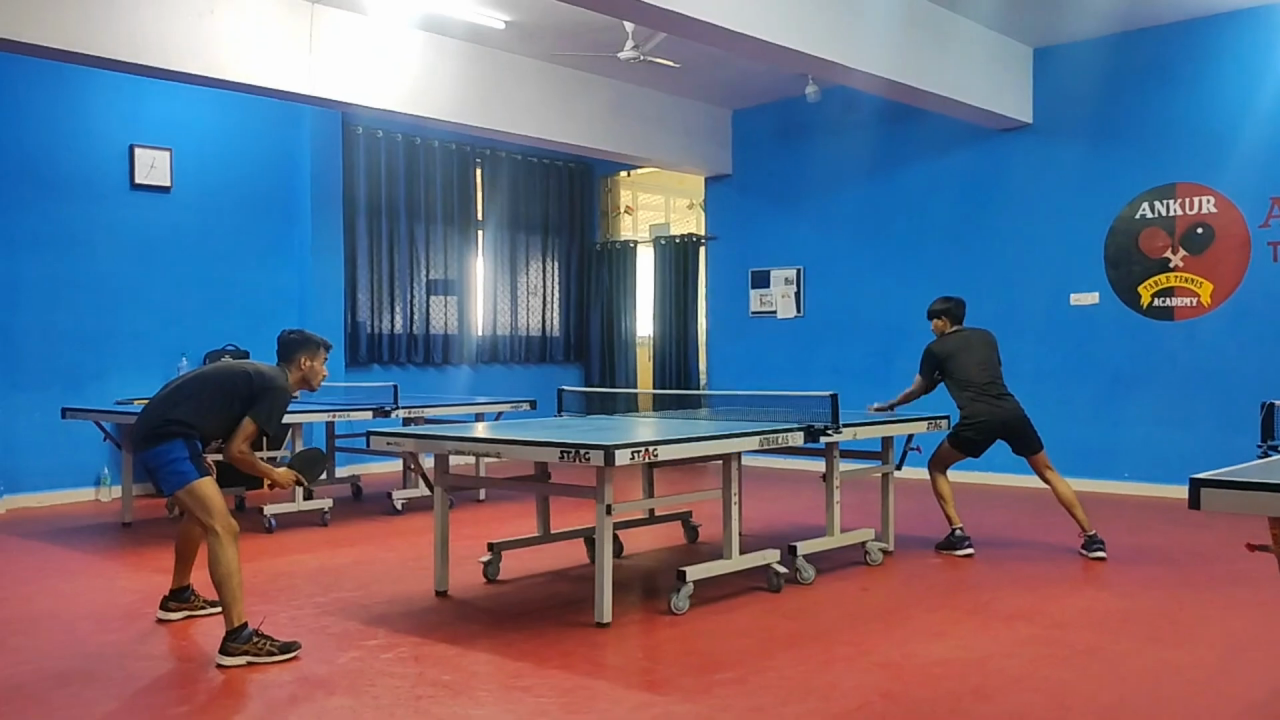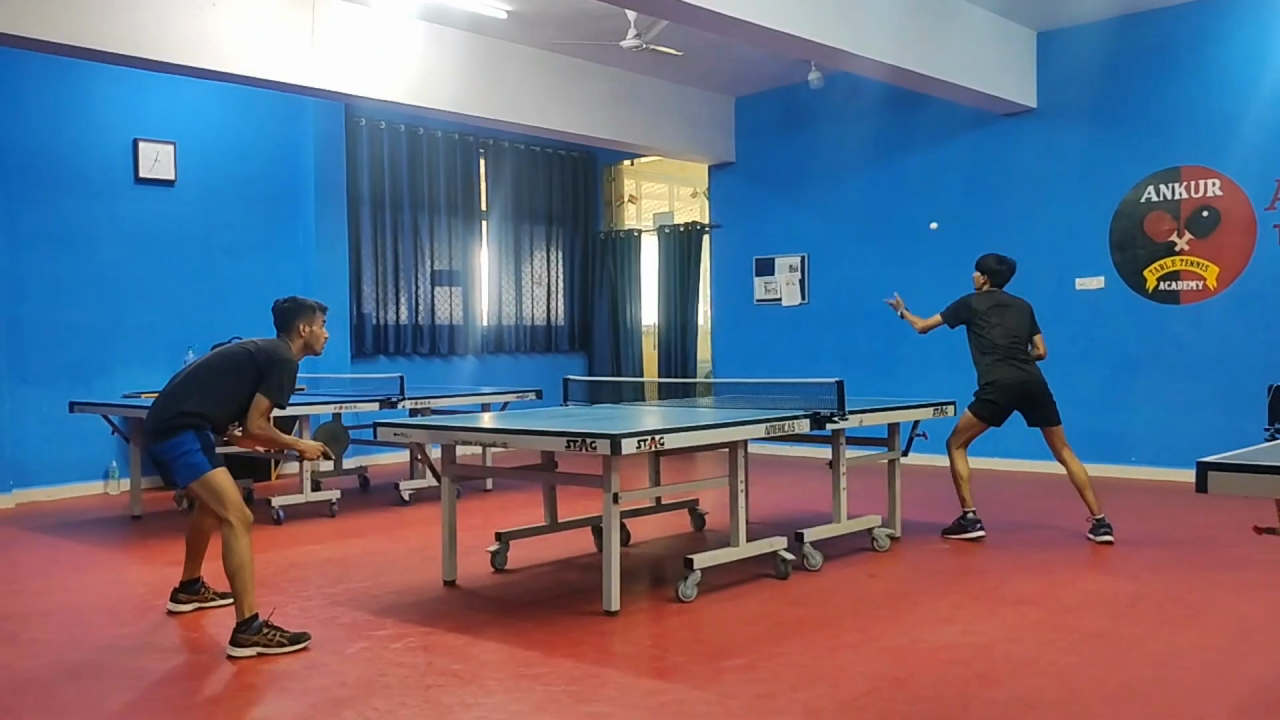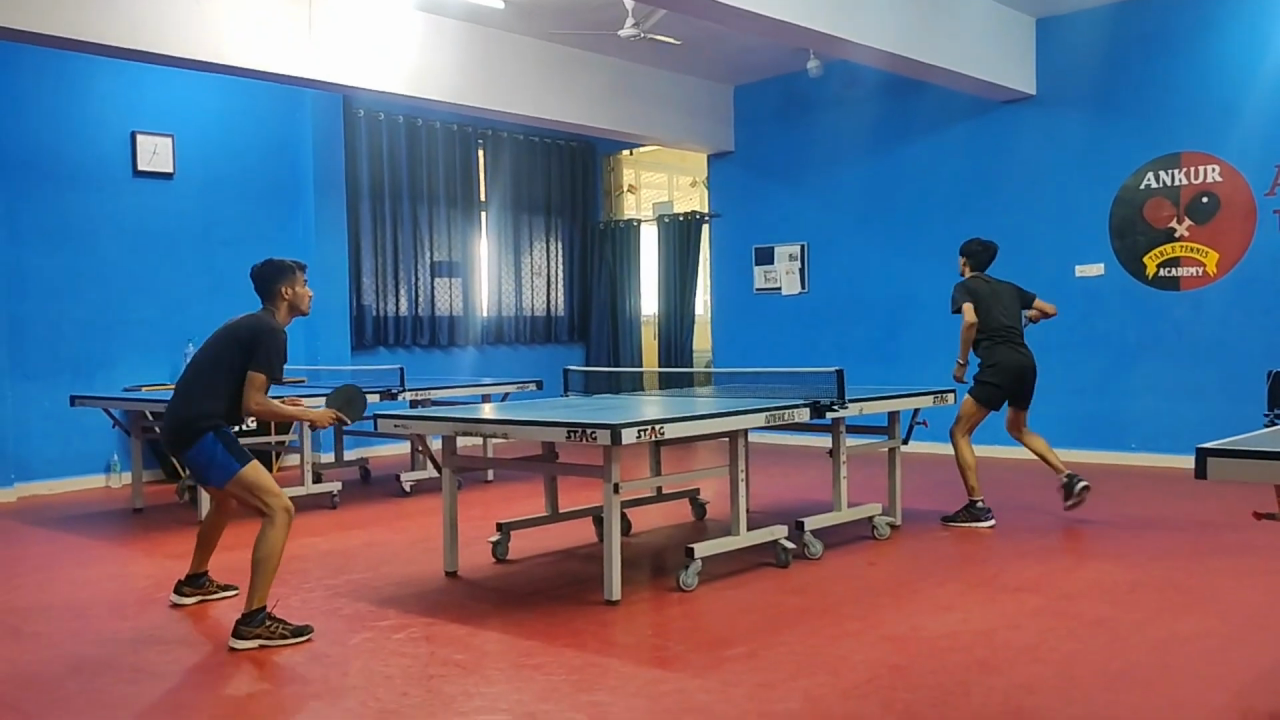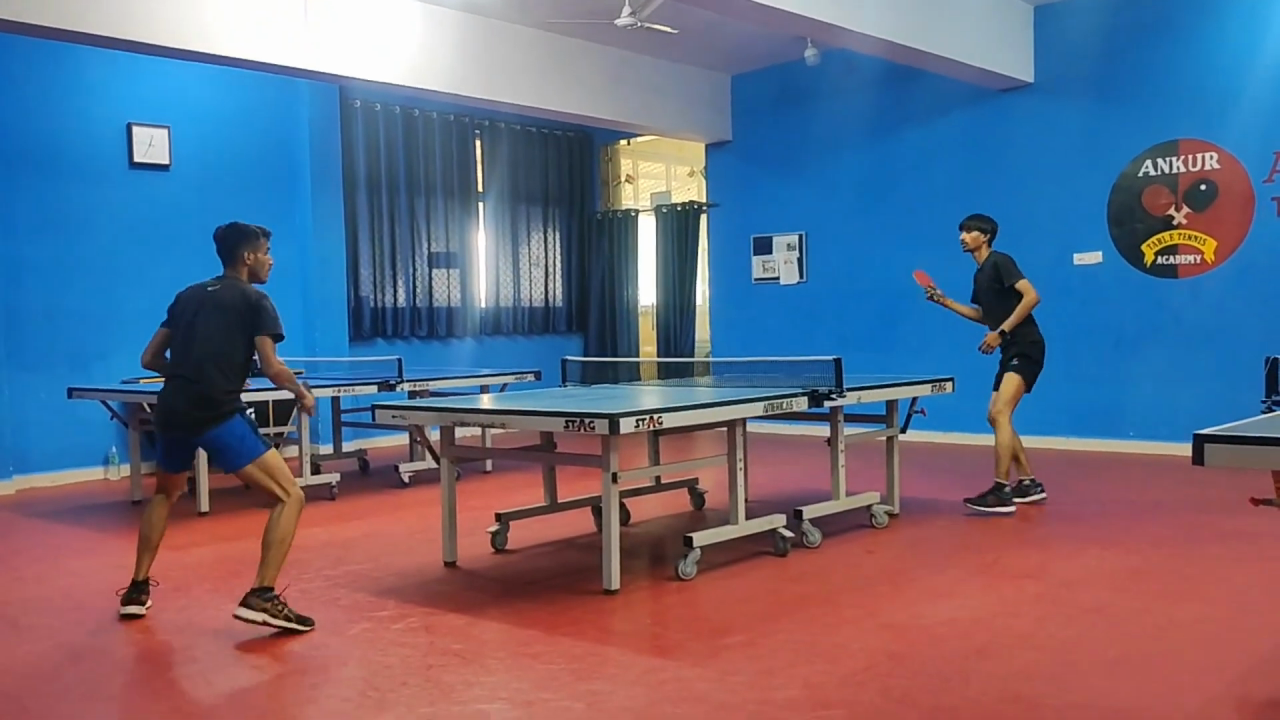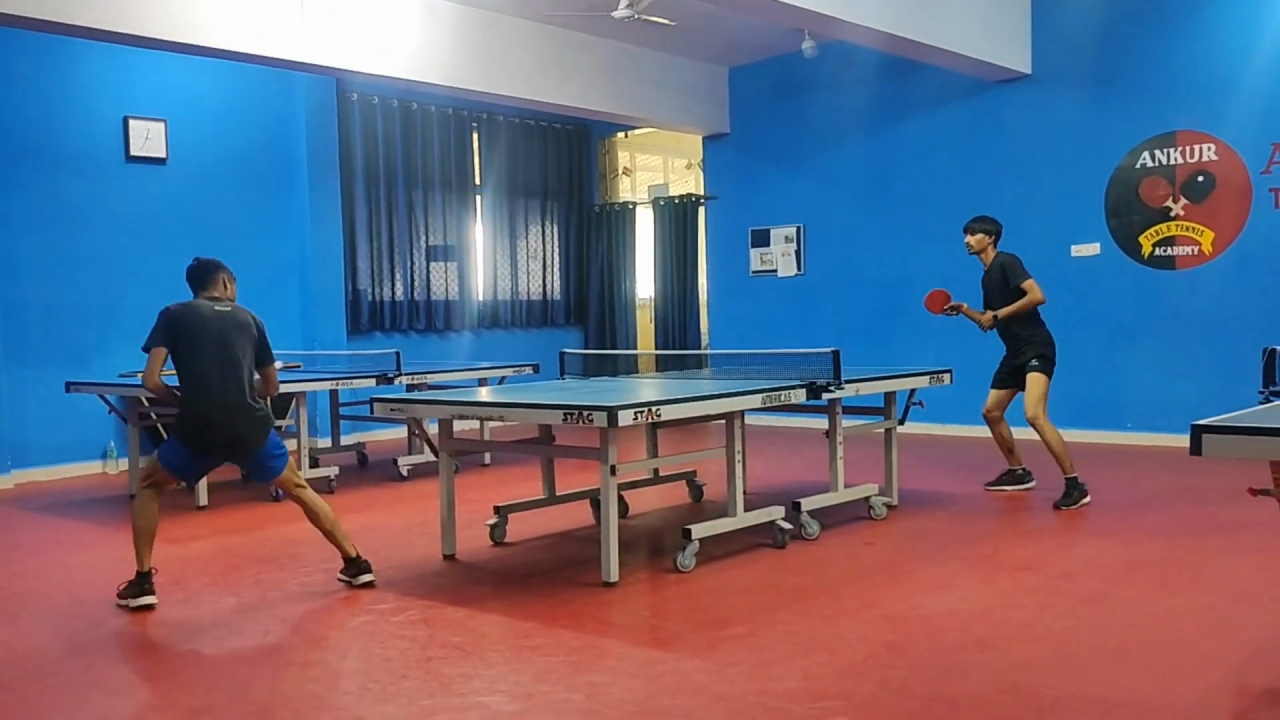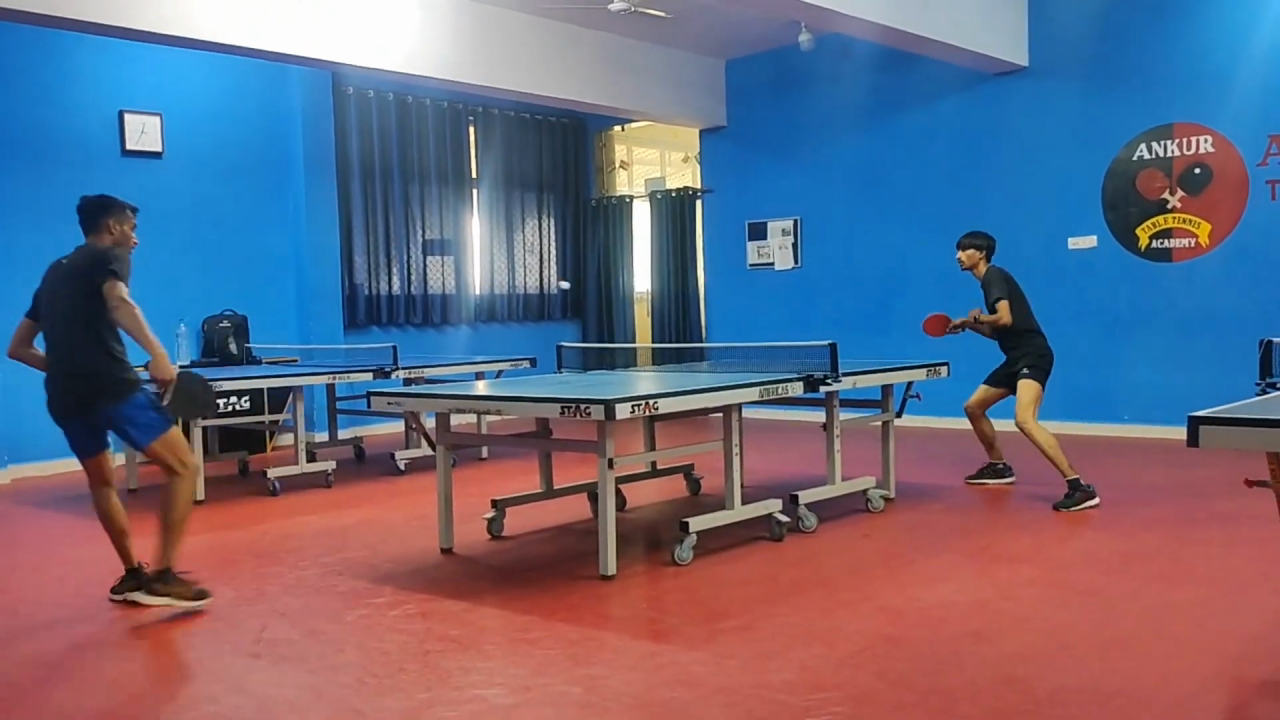
dt=0.4s
person 1, frame 1
left shoulder: (259, 375)
right shoulder: (277, 388)
right elbow: (235, 450)
left wrist: (198, 457)
right wrist: (273, 475)
left hip: (154, 433)
right hip: (167, 439)
left knee: (201, 509)
right knee: (223, 527)
left ankle: (179, 596)
right ankle: (238, 639)
person 1, frame 2
left shoulder: (262, 351)
right shoulder: (283, 360)
right elbow: (255, 426)
left wrist: (234, 435)
right wrist: (300, 446)
left hip: (165, 426)
right hip: (180, 431)
left knee: (211, 502)
right knee: (237, 518)
left ankle: (189, 588)
right ankle: (248, 629)
person 1, frame 3
left shoulder: (251, 325)
right shoulder: (270, 332)
right elbow: (253, 404)
left wrist: (282, 405)
right wrist: (308, 416)
left hip: (183, 425)
right hip: (200, 430)
left knee: (227, 497)
right knee: (278, 509)
left ankle: (194, 581)
right ankle: (253, 621)
person 1, frame 4
left shoulder: (188, 296)
right shoulder: (255, 300)
left elbow: (149, 359)
right elbow: (271, 367)
right wrist: (302, 393)
left hip: (172, 410)
right hip: (219, 413)
left knee: (165, 493)
right knee: (290, 496)
left ankle: (137, 590)
right ankle: (261, 595)
person 1, frame 5
left shoulder: (172, 315)
right shoulder: (249, 319)
left elbow: (151, 381)
right elbow: (272, 388)
left hip: (197, 428)
right hip: (253, 427)
left knee: (149, 487)
right knee: (298, 489)
left ankle: (142, 581)
right ankle: (355, 563)
person 1, frame 6
left shoulder: (53, 273)
right shoulder: (108, 257)
left elbow: (17, 348)
right elbow: (119, 303)
right wrist: (158, 354)
left hip: (63, 396)
right hip: (111, 386)
left knee: (102, 482)
right knee: (182, 469)
left ankle: (134, 574)
right ankle: (163, 576)
person 2, frame 1
left shoulder: (935, 348)
right shoulder: (986, 337)
left elbow: (919, 390)
left wrist: (889, 406)
left hip: (978, 419)
right hip: (1011, 411)
left knee: (936, 467)
right knee: (1048, 472)
left ankle: (958, 536)
right ankle: (1091, 538)
person 2, frame 2
left shoulder: (970, 303)
right shoulder: (1023, 306)
left elbow: (922, 327)
right elbow: (1041, 352)
left wrist: (902, 310)
left hip: (999, 385)
right hip: (1033, 382)
left knee: (956, 445)
right knee: (1063, 451)
left ankle: (969, 518)
right ankle: (1099, 521)
person 2, frame 3
left shoulder: (965, 287)
right shoulder: (1009, 288)
left elbow: (971, 321)
right elbow: (1051, 311)
left wrist: (961, 361)
right wrist: (1031, 315)
left hip: (998, 367)
right hip: (1025, 364)
left knee: (959, 432)
right knee: (1018, 428)
left ankle: (977, 508)
right ankle: (1069, 478)
person 2, frame 4
left shoulder: (1000, 261)
right shoulder: (980, 274)
left elbow: (1032, 297)
right elbow: (984, 315)
left wrist: (1001, 332)
right wrist: (945, 301)
left hip: (1026, 346)
right hip: (1014, 350)
left knee: (999, 413)
right knee: (996, 416)
left ankle: (1000, 491)
right ankle: (1029, 483)
person 2, frame 5
left shoulder: (1007, 262)
right shoulder: (987, 277)
left elbow: (1038, 296)
right elbow: (990, 321)
left wrist: (998, 315)
right wrist: (963, 310)
left hip: (1037, 348)
right hip: (1015, 352)
left knee: (1035, 415)
right knee: (991, 412)
left ankle: (1074, 484)
right ankle: (1018, 471)
person 2, frame 6
left shoulder: (995, 277)
right shoulder: (989, 283)
left elbow: (1005, 320)
left wrist: (979, 318)
right wrist: (968, 324)
left hip: (1033, 356)
right hip: (1015, 359)
left knee: (1024, 420)
right knee: (973, 407)
left ankle: (1079, 486)
right ankle: (999, 466)
